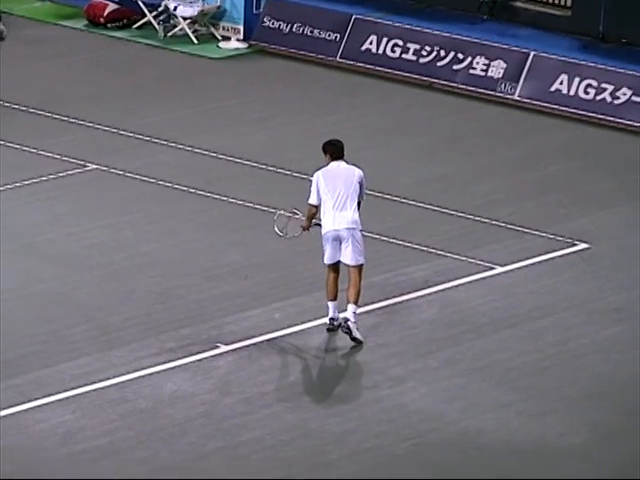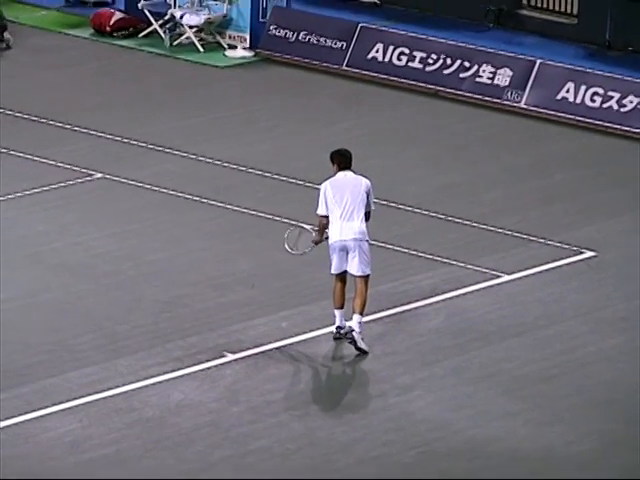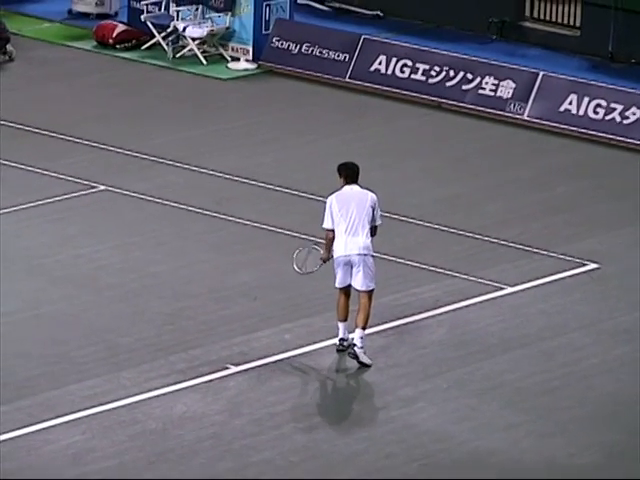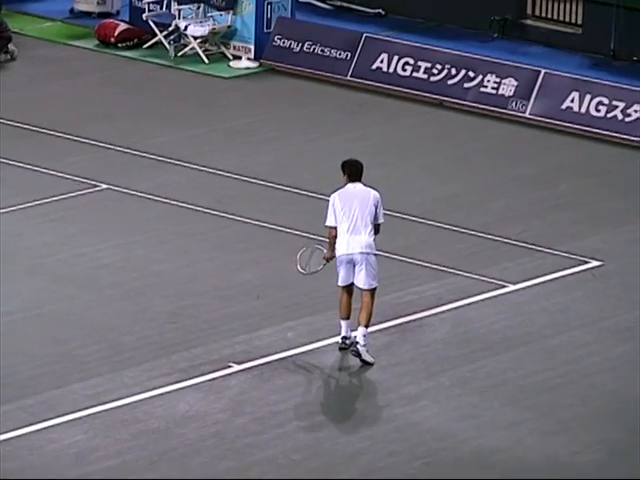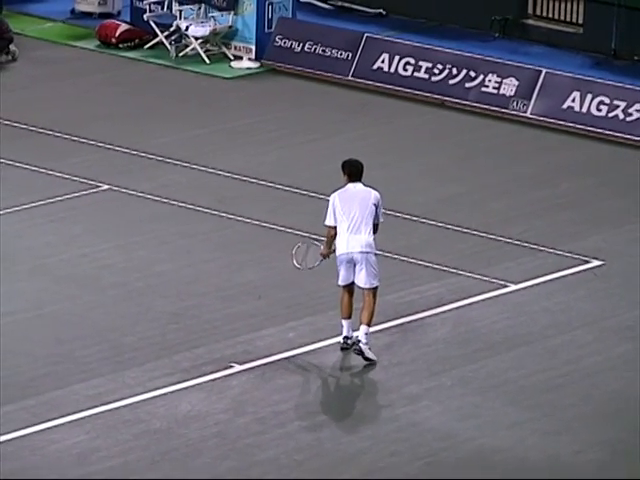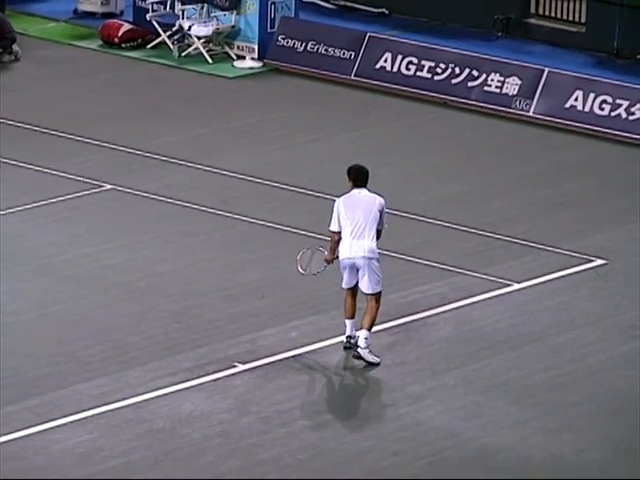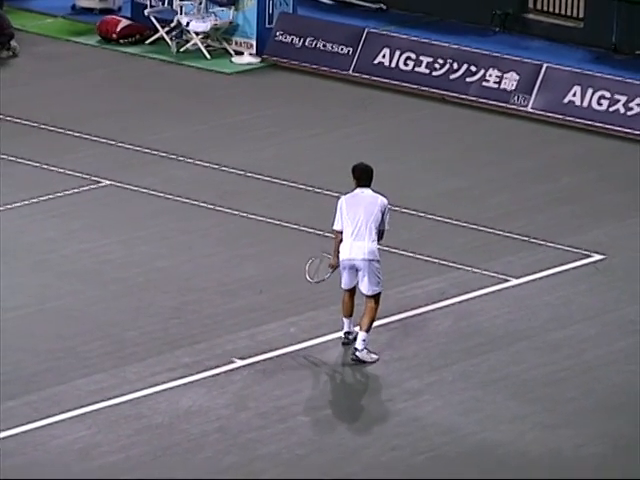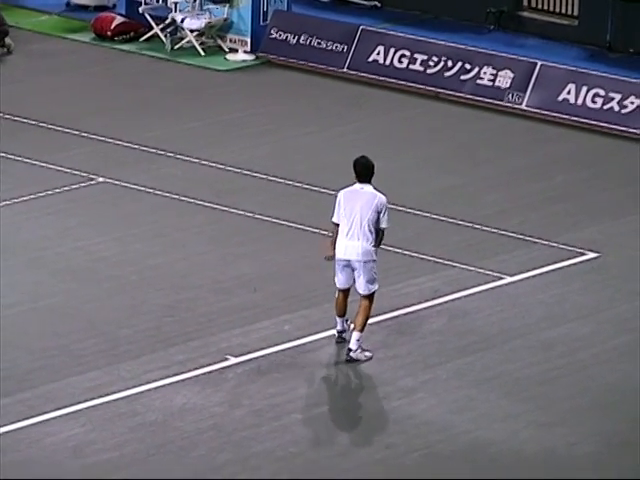
dt=0.3s
person 1, frame 1
left shoulder: (319, 175)
right shoulder: (357, 173)
left elbow: (313, 209)
left wrist: (307, 222)
left hip: (329, 228)
right hip: (351, 226)
left knee: (332, 271)
right knee: (355, 273)
left ankle: (332, 317)
right ankle: (350, 319)
person 1, frame 2
left shoulder: (327, 185)
right shoulder: (364, 183)
left elbow: (323, 220)
left wrist: (319, 236)
left hip: (336, 238)
right hip: (358, 236)
left knee: (339, 280)
right knee: (361, 283)
left ankle: (339, 326)
right ankle: (355, 329)
person 1, frame 3
left shoulder: (333, 199)
right shoulder: (370, 197)
left elbow: (330, 233)
right elbow: (373, 230)
left wrist: (327, 252)
left hip: (341, 252)
right hip: (362, 251)
left knee: (343, 293)
right knee: (365, 297)
left ankle: (342, 338)
right ankle: (357, 344)
person 1, frame 4
left shoulder: (336, 197)
right shoulder: (373, 195)
left elbow: (333, 231)
right elbow: (377, 228)
left wrist: (330, 251)
left hip: (343, 250)
right hip: (365, 250)
left knee: (346, 291)
right knee: (368, 296)
left ankle: (344, 337)
right ankle: (360, 342)
person 1, frame 5
left shoulder: (336, 196)
right shoulder: (374, 195)
left elbow: (332, 231)
left wrist: (327, 248)
left hip: (343, 250)
right hip: (365, 249)
left knee: (346, 291)
right knee: (369, 295)
left ankle: (347, 337)
right ankle: (362, 340)
person 1, frame 6
left shoulder: (341, 202)
right shoulder: (379, 201)
left elbow: (336, 236)
left wrist: (331, 254)
left hip: (346, 254)
right hip: (368, 254)
left knee: (350, 292)
right knee: (373, 300)
left ankle: (350, 336)
right ankle: (362, 345)
person 1, frame 7
left shoulder: (344, 200)
right shoulder: (382, 202)
left elbow: (338, 234)
right elbow: (380, 234)
left wrist: (335, 257)
left hip: (347, 254)
right hip: (368, 255)
left knee: (348, 292)
right knee: (372, 301)
left ankle: (348, 333)
right ankle: (360, 347)
person 1, frame 8
left shoulder: (343, 194)
right shoulder: (380, 200)
right elbow: (380, 233)
left wrist: (332, 248)
right wrist: (372, 248)
left hip: (343, 251)
right hip: (364, 254)
left knee: (342, 292)
right knee: (366, 300)
left ankle: (341, 331)
right ankle: (354, 347)
